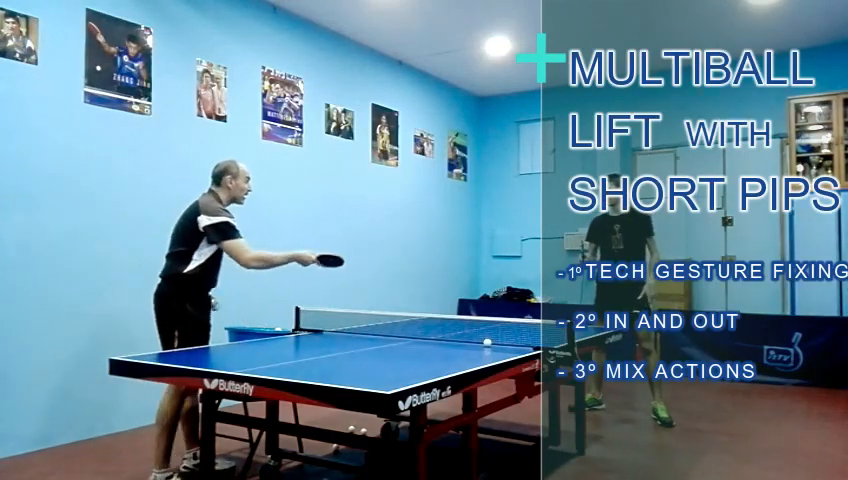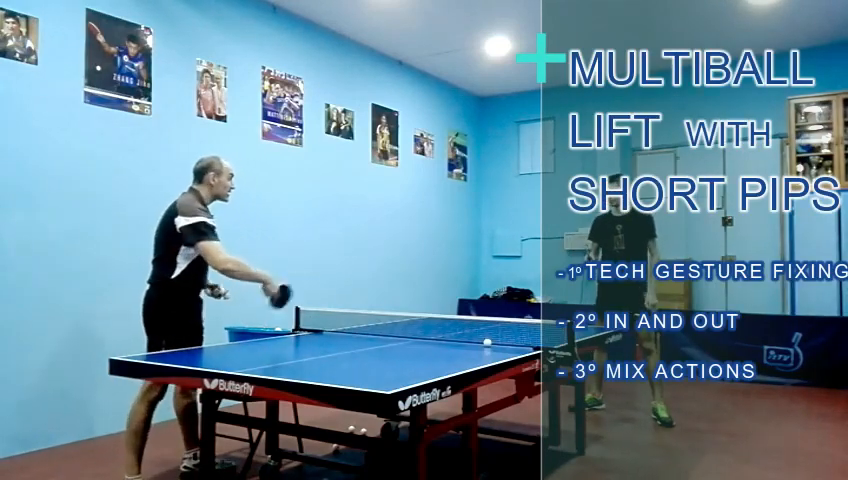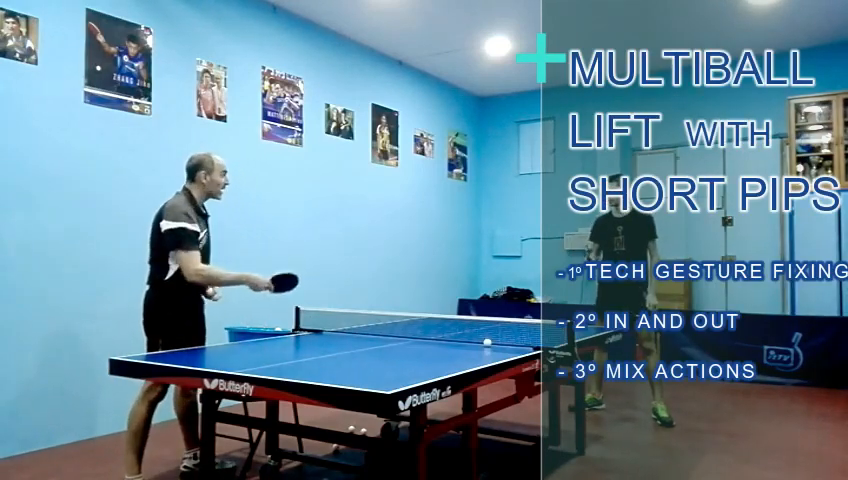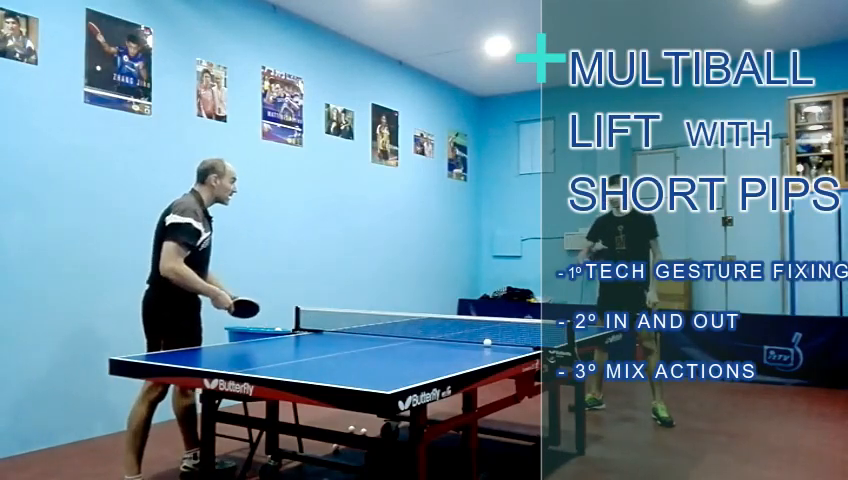
dt=0.5s
person 1, frame 1
left shoulder: (209, 210)
right shoulder: (212, 211)
right elbow: (248, 259)
left wrist: (204, 294)
right wrist: (296, 256)
left hip: (190, 301)
right hip: (178, 302)
right knee: (179, 384)
person 1, frame 2
left shoulder: (193, 209)
right shoulder: (190, 210)
right elbow: (222, 262)
left wrist: (206, 285)
right wrist: (264, 278)
left hip: (184, 305)
right hip: (168, 307)
right knee: (155, 387)
person 1, frame 3
left shoulder: (197, 210)
right shoulder: (178, 212)
right elbow: (193, 271)
left wrist: (205, 288)
right wrist: (247, 279)
left hip: (188, 308)
right hip: (167, 309)
left knee: (189, 383)
right knee: (155, 387)
person 1, frame 4
left shoulder: (200, 214)
right shoulder: (185, 211)
right elbow: (170, 267)
left wrist: (228, 295)
right wrist: (213, 293)
left hip: (184, 309)
right hip: (165, 309)
right knee: (156, 387)
person 2, frame 1
left shoulder: (640, 218)
right shoulder: (598, 223)
left elbow: (654, 252)
right elbow: (592, 254)
left wrist: (650, 280)
right wrist: (587, 260)
left hip: (635, 291)
right hip: (607, 291)
left knee: (648, 345)
right knee: (599, 343)
left ankle: (658, 404)
right ankle: (594, 396)
person 2, frame 2
left shoulder: (643, 219)
right shoulder: (600, 222)
left elbow: (654, 255)
right elbow: (594, 253)
left wrist: (651, 289)
right wrist: (592, 260)
left hip: (636, 291)
right hip: (608, 291)
left knee: (649, 345)
right knee: (600, 342)
left ankle: (658, 404)
right ankle: (595, 395)
person 2, frame 3
left shoulder: (643, 220)
right shoulder: (601, 223)
left elbow: (654, 257)
right elbow: (594, 254)
left wrist: (652, 291)
right wrist: (592, 259)
left hip: (637, 291)
right hip: (608, 292)
left knee: (649, 345)
right knee: (600, 343)
left ankle: (658, 404)
right ankle: (595, 395)
person 2, frame 4
left shoulder: (644, 219)
right shoulder: (601, 222)
left elbow: (656, 255)
right elbow: (584, 253)
left wrist: (652, 289)
right wrist: (585, 258)
left hip: (638, 291)
right hip: (609, 291)
left knee: (650, 345)
right knee: (600, 342)
left ankle: (658, 404)
right ankle: (595, 395)
